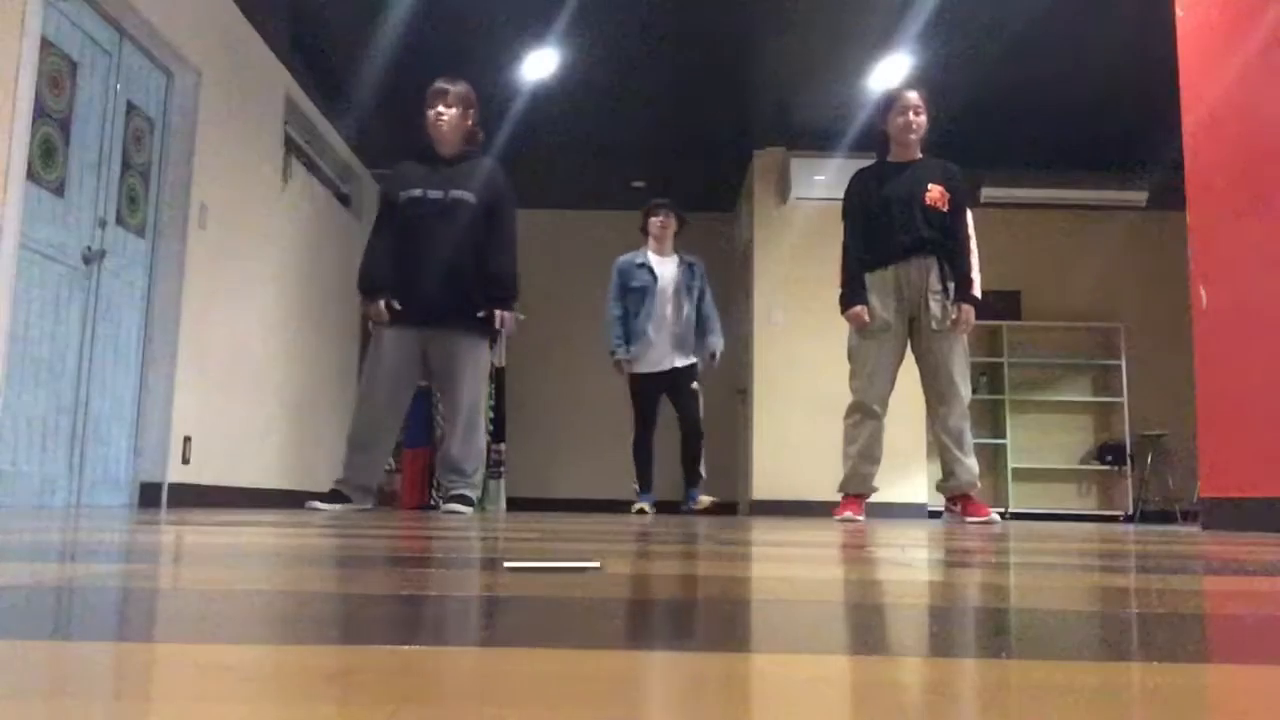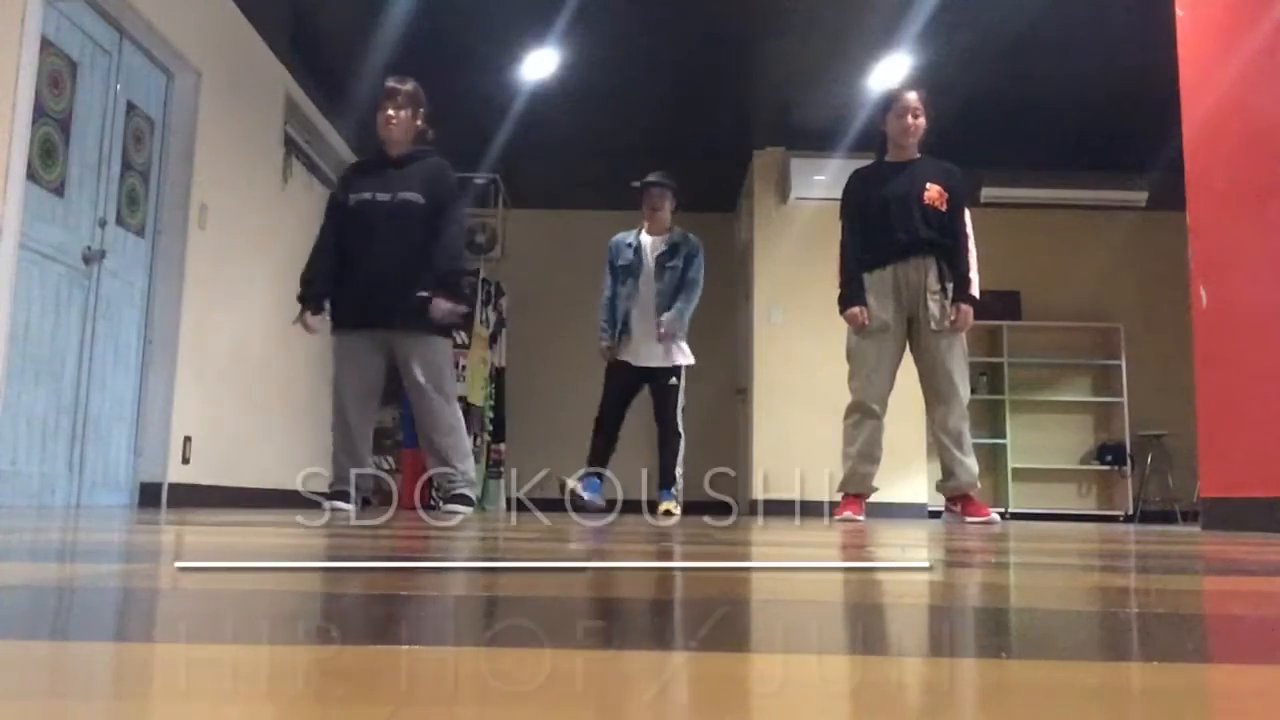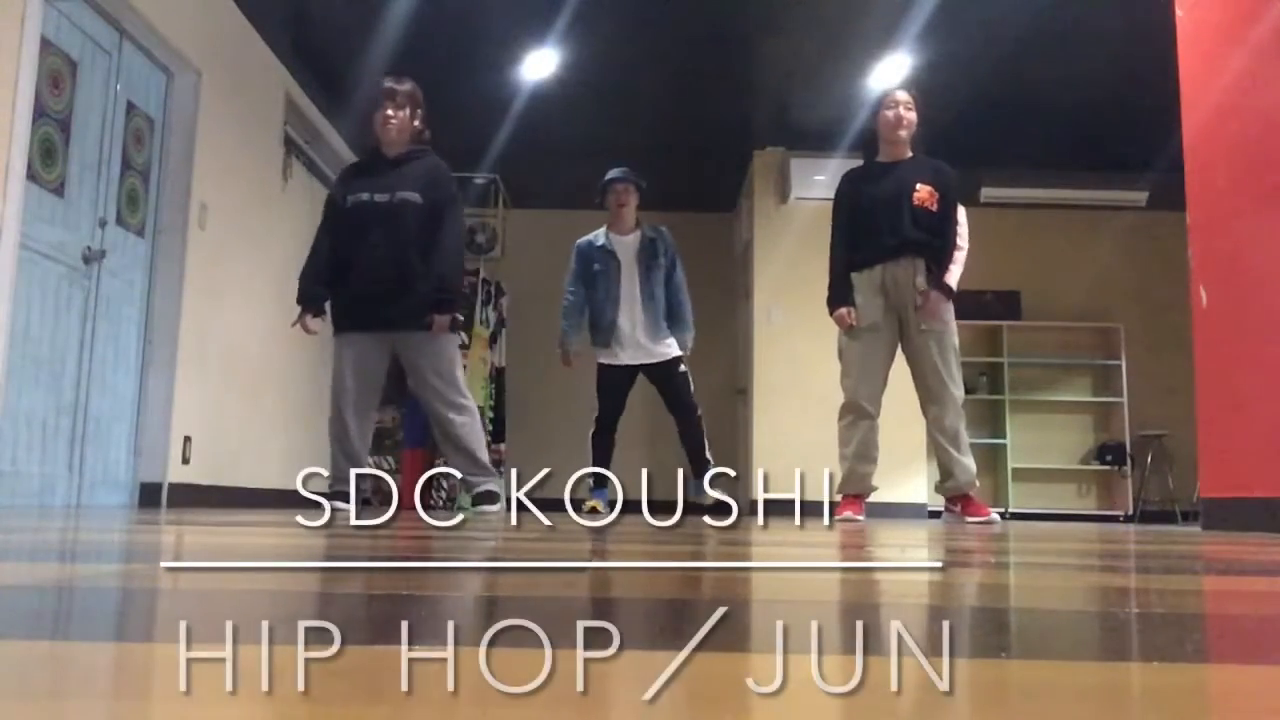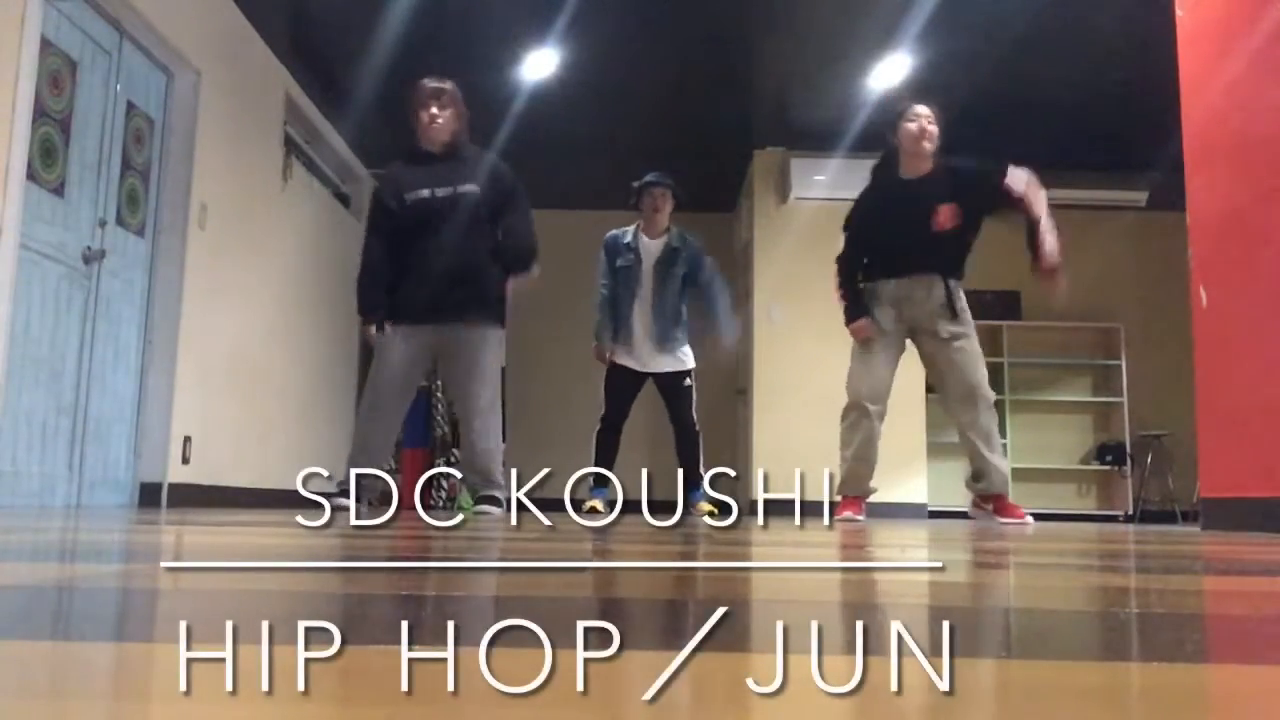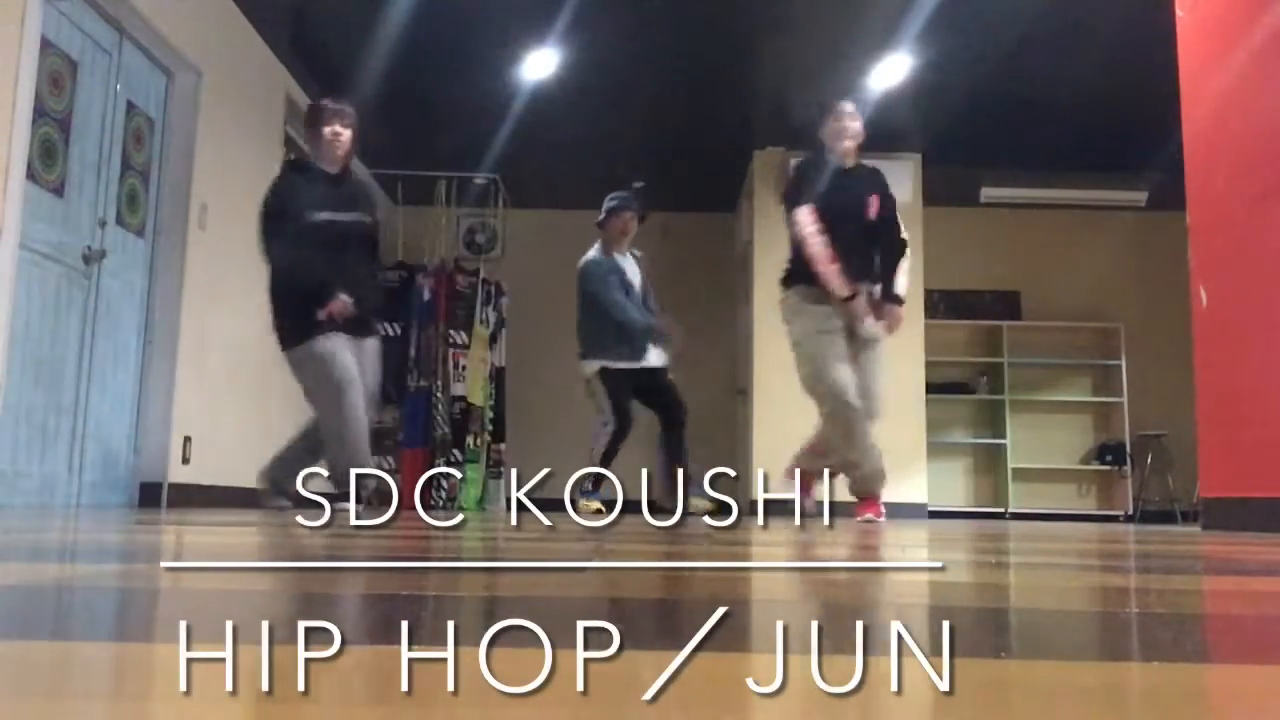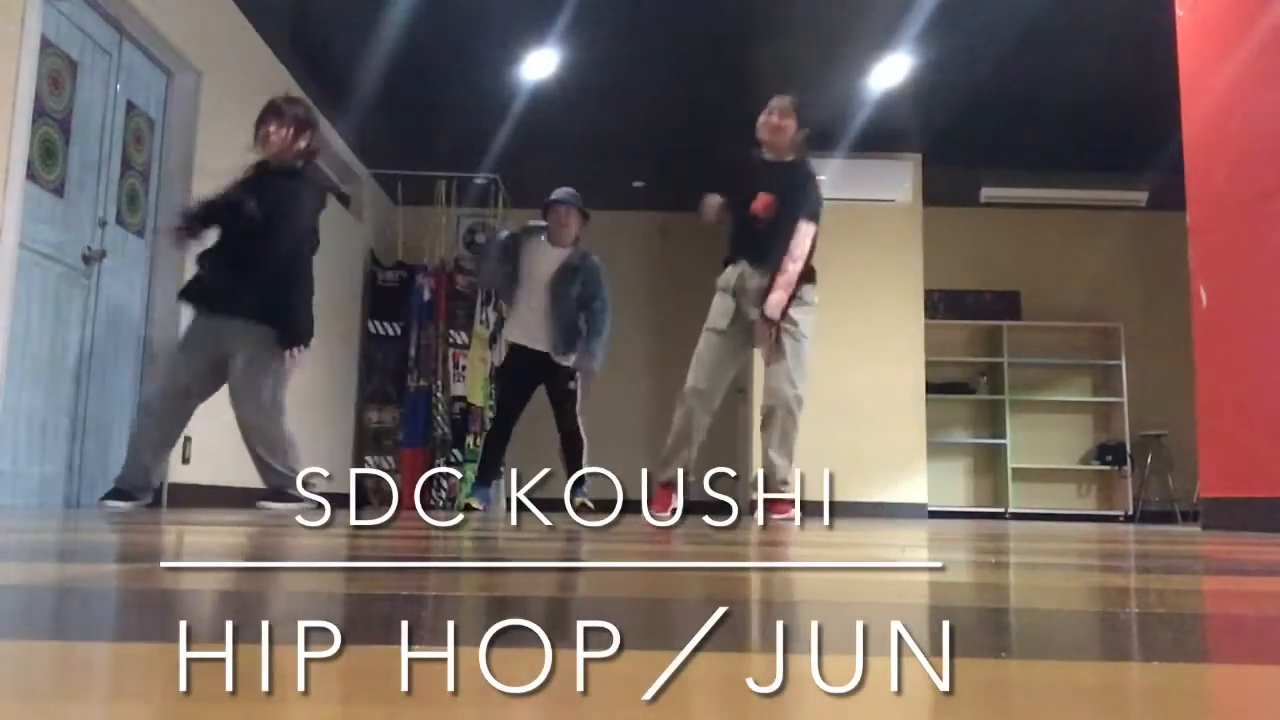
dt=0.7s
person 1, frame 1
left shoulder: (947, 176)
right shoulder: (865, 181)
left elbow: (962, 240)
right elbow: (853, 244)
left wrist: (967, 295)
right wrist: (852, 297)
left hip: (938, 286)
right hip: (880, 287)
left knee: (951, 396)
right knee: (868, 395)
left ankle: (961, 493)
right ankle: (854, 493)
person 1, frame 2
left shoulder: (946, 176)
right shoulder: (863, 180)
left elbow: (961, 239)
right elbow: (850, 244)
left wrist: (965, 294)
right wrist: (851, 297)
left hip: (936, 286)
right hip: (879, 287)
left knee: (950, 395)
right knee: (867, 395)
left ankle: (960, 493)
right ankle: (854, 493)
person 1, frame 3
left shoulder: (938, 174)
right shoulder: (855, 181)
left elbow: (957, 236)
right elbow: (840, 245)
left wrist: (944, 285)
right wrist: (839, 297)
left hip: (925, 284)
right hip: (868, 286)
left knee: (944, 393)
right knee: (860, 394)
left ankle: (959, 492)
right ankle: (853, 493)
person 1, frame 4
left shoulder: (960, 176)
right shoulder: (876, 197)
left elbow: (1024, 188)
right elbow: (847, 259)
left wrist: (1044, 251)
right wrist: (854, 311)
left hip: (940, 296)
right hip: (886, 299)
left knee: (973, 395)
right knee: (864, 396)
left ankle: (990, 493)
right ankle: (852, 494)
person 1, frame 5
left shoulder: (874, 180)
right shoulder: (808, 175)
left elbow: (898, 242)
right elbow: (809, 237)
left wrist: (894, 295)
right wrist: (845, 293)
left hip: (862, 299)
right hip: (812, 298)
left knee: (862, 402)
right knee: (839, 393)
left ankle: (806, 471)
right ankle: (868, 491)
person 1, frame 6
left shoulder: (802, 180)
right shoulder: (754, 166)
left elbow: (798, 252)
left wrist: (772, 312)
right wrist: (718, 199)
left hip: (786, 294)
right hip: (735, 283)
left knee: (782, 392)
right knee: (699, 387)
left ankle: (776, 492)
right ankle: (669, 482)
person 2, frame 1
left shoulder: (487, 176)
right shoulder: (404, 174)
left elbow: (501, 243)
right elbow: (383, 238)
left wrist: (502, 298)
right wrist: (374, 289)
left hip: (463, 314)
right hip: (401, 311)
left knee: (464, 407)
right knee: (376, 402)
left ankle: (460, 490)
right ankle: (353, 488)
person 2, frame 2
left shoulder: (437, 174)
right shoulder: (354, 176)
left elbow: (450, 239)
right elbow: (330, 242)
left wrist: (446, 289)
right wrist: (313, 296)
left hip: (420, 312)
right hip: (356, 312)
left knee: (437, 404)
right knee: (351, 405)
left ankle: (459, 489)
right ankle: (348, 489)
person 2, frame 3
left shoulder: (434, 173)
right shoulder: (351, 178)
left elbow: (449, 243)
right elbow: (327, 243)
left wrist: (445, 302)
right wrist: (312, 298)
left hip: (422, 314)
right hip: (359, 314)
left knee: (450, 401)
right knee: (349, 405)
left ankle: (484, 486)
right ankle: (344, 489)
person 2, frame 4
left shoulder: (485, 166)
right shoulder: (397, 177)
left elbow: (514, 215)
right elbow: (378, 247)
left wrist: (519, 261)
right wrist: (372, 307)
left hip: (475, 311)
right hip: (408, 312)
left knee: (481, 403)
right knee: (382, 400)
left ankle: (489, 489)
right ankle: (358, 486)
person 2, frame 5
left shoulder: (359, 193)
right shoulder: (292, 187)
right elbow: (283, 252)
left wrist: (368, 302)
right wrist: (323, 292)
left hip: (355, 318)
right hip: (309, 318)
left knee: (356, 406)
right knee: (344, 402)
left ankle: (281, 480)
right ankle: (355, 489)
person 2, frame 6
left shoulder: (302, 194)
right shoulder: (262, 176)
left elbow: (294, 264)
left wrist: (293, 331)
right wrist: (193, 220)
left hip: (263, 321)
right hip: (217, 311)
left knee: (255, 401)
right knee: (171, 394)
left ankle: (286, 487)
right ankle: (136, 484)
person 3, frame 1
left shoulder: (693, 267)
right shoulder: (627, 265)
left elbow: (706, 308)
right elbow: (616, 311)
left wrist: (714, 340)
right wrist: (619, 350)
left hip: (683, 359)
right hip: (642, 362)
left knee: (692, 423)
right knee: (643, 429)
left ankle: (693, 491)
right ankle: (644, 495)
person 3, frame 2
left shoulder: (689, 246)
right shoulder: (621, 245)
left elbow: (691, 290)
right elbow: (610, 294)
left wrist: (672, 321)
right wrist: (606, 336)
left hip: (669, 351)
right hip: (626, 349)
left knee: (669, 423)
right knee: (608, 415)
left ankle: (669, 493)
right ankle: (592, 482)
person 3, frame 3
left shoulder: (660, 240)
right shoulder: (587, 248)
left elbow: (677, 289)
right elbow: (575, 296)
left wrist: (685, 334)
right wrist: (568, 338)
left hip: (661, 346)
right hip: (613, 351)
left knee: (687, 410)
right knee: (606, 421)
left ankle: (703, 480)
right ankle: (599, 492)
person 3, frame 4
left shoulder: (687, 247)
right shoulder: (616, 243)
left elbow: (711, 286)
right elbow: (605, 293)
left wrist: (725, 327)
right wrist: (602, 336)
left hip: (673, 354)
right hip: (625, 353)
left knee: (686, 423)
right knee: (611, 420)
left ankle: (696, 493)
right ankle: (599, 491)
person 3, frame 5
left shoulder: (634, 259)
right shoulder: (594, 265)
right elbow: (616, 308)
left wrist: (660, 329)
right wrist: (656, 327)
left hip: (643, 358)
right hip: (606, 361)
left knee: (675, 413)
right knee: (617, 423)
left ankle: (683, 490)
right ankle: (588, 491)
person 3, frame 6
left shoulder: (586, 265)
right shoulder: (530, 239)
left elbow: (598, 316)
right elbow: (499, 252)
left wrist: (591, 360)
left hip: (561, 355)
right hip: (521, 348)
left knee: (569, 422)
right knee: (502, 419)
left ankle: (578, 490)
right ankle: (481, 488)
